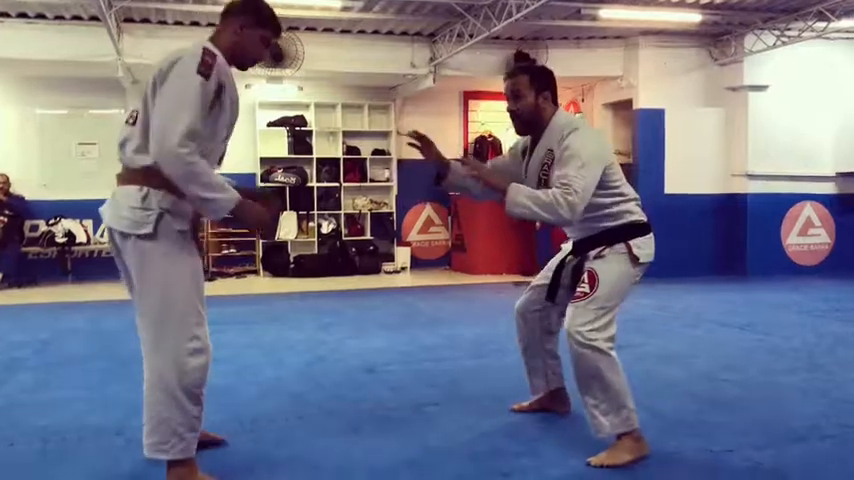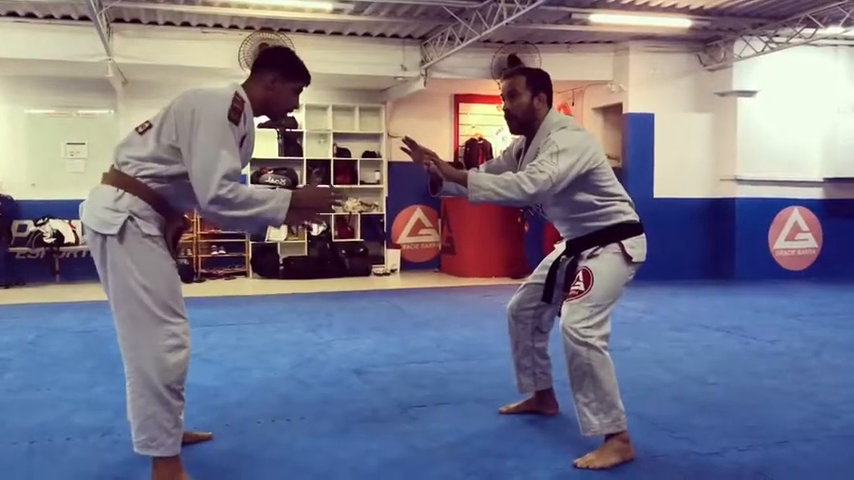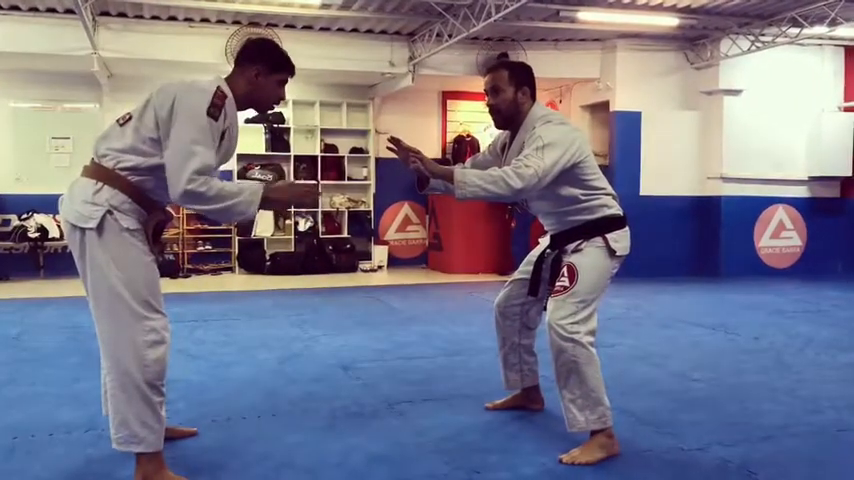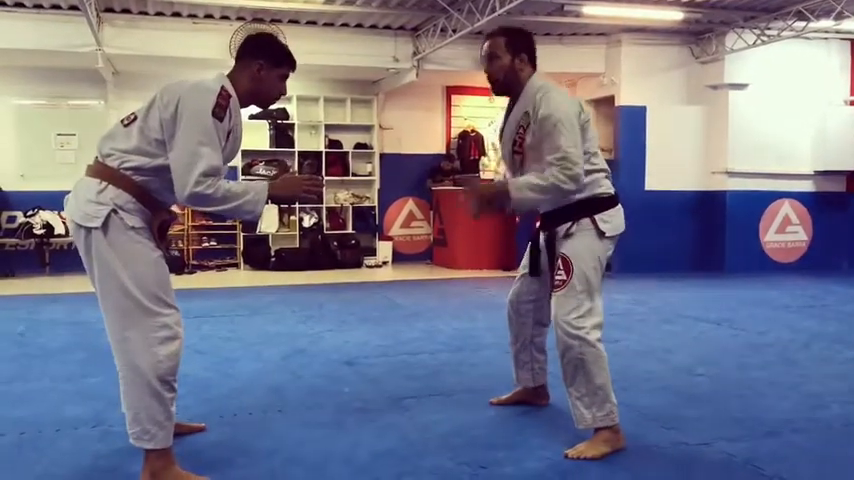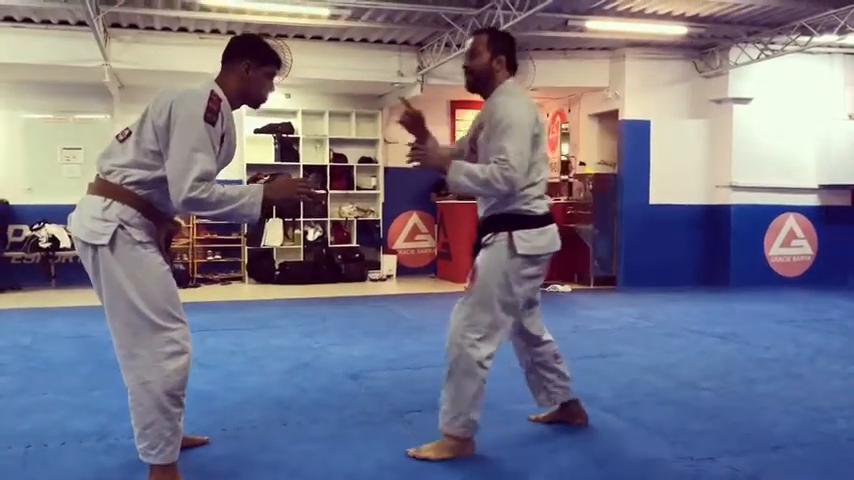
dt=1s
person 1, frame 1
left shoulder: (205, 70)
right shoulder: (200, 62)
right elbow: (174, 150)
left wrist: (233, 202)
right wrist: (234, 206)
left hip: (154, 209)
right hip: (154, 212)
left knee: (168, 334)
right knee: (181, 340)
left ankle: (176, 430)
person 1, frame 2
left shoulder: (234, 113)
right shoulder: (220, 106)
left elbow: (215, 194)
right elbow: (217, 195)
left wrist: (281, 210)
right wrist: (290, 201)
left hip: (133, 214)
right hip: (125, 215)
left knee: (152, 334)
right knee: (162, 338)
left ankle: (162, 428)
person 1, frame 3
left shoulder: (219, 109)
right shoulder: (201, 100)
left elbow: (193, 184)
right elbow: (191, 187)
right wrist: (268, 195)
left hip: (116, 210)
right hip: (104, 209)
left knee: (129, 328)
right knee: (139, 334)
left ankle: (141, 423)
person 1, frame 4
left shoulder: (219, 104)
right shoulder: (206, 98)
left elbow: (189, 182)
right elbow: (197, 188)
left wrist: (236, 198)
right wrist: (271, 190)
left hip: (121, 208)
right hip: (109, 208)
left knee: (144, 325)
right knee: (154, 332)
left ankle: (154, 419)
person 1, frame 5
left shoulder: (210, 109)
right shoulder: (199, 105)
right elbow: (192, 193)
left wrist: (211, 211)
right wrist: (266, 193)
left hip: (125, 223)
right hip: (116, 225)
left knee: (152, 340)
right knee: (163, 346)
left ankle: (162, 433)
person 2, frame 1
left shoulder: (578, 139)
right shoulder: (531, 144)
left elbow: (566, 205)
right elbow: (490, 179)
left wrist: (503, 189)
right wrist: (443, 165)
left hip: (620, 243)
right hip: (584, 244)
left knee: (584, 330)
right knee: (533, 311)
left ankle: (630, 437)
right ankle: (554, 395)
person 2, frame 2
left shoulder: (568, 139)
right shoulder: (526, 145)
left elbow: (530, 186)
right elbow: (488, 176)
left wrist: (456, 176)
right wrist: (438, 173)
left hip: (612, 244)
right hip: (575, 243)
left knee: (579, 327)
right knee: (524, 311)
left ankle: (617, 438)
right ankle: (543, 395)
person 2, frame 3
left shoulder: (553, 132)
right shoulder: (511, 138)
left elbow: (517, 181)
right elbow: (473, 171)
left wrist: (442, 172)
right wrist: (425, 170)
left hip: (596, 237)
right hip: (560, 237)
left knee: (566, 324)
right knee: (511, 307)
left ankle: (602, 434)
right ankle: (528, 390)
person 2, frame 4
left shoulder: (552, 104)
right shoulder: (516, 109)
left elbow: (568, 175)
left wrist: (505, 191)
right wrist: (497, 196)
left hip: (588, 221)
right hip: (557, 222)
left knee: (573, 321)
right knee: (524, 303)
left ankle: (607, 428)
right ankle: (532, 386)
person 2, frame 5
left shoulder: (511, 108)
right shoulder: (494, 110)
left elbow: (505, 178)
right elbow: (462, 159)
left wrist: (444, 166)
right wrist: (425, 138)
left hip: (515, 236)
right hip: (520, 234)
left knee: (470, 331)
right knee: (525, 326)
left ankle: (457, 435)
right ankle: (567, 405)
